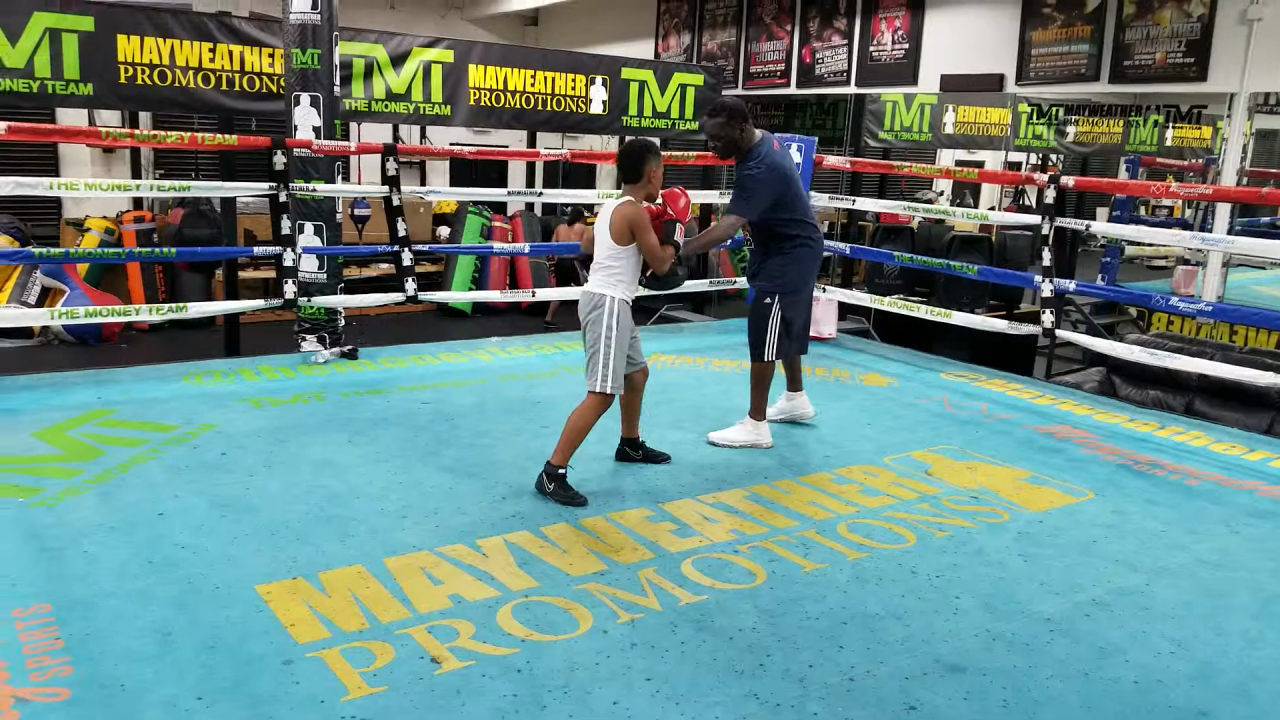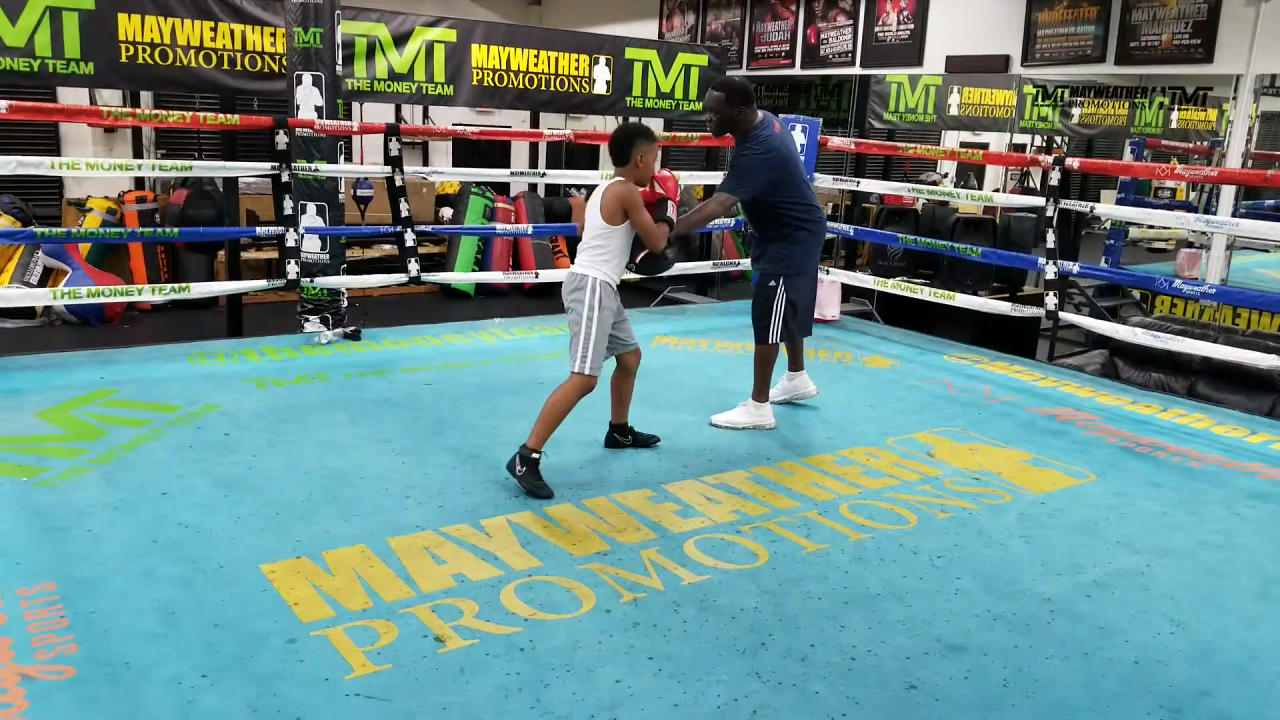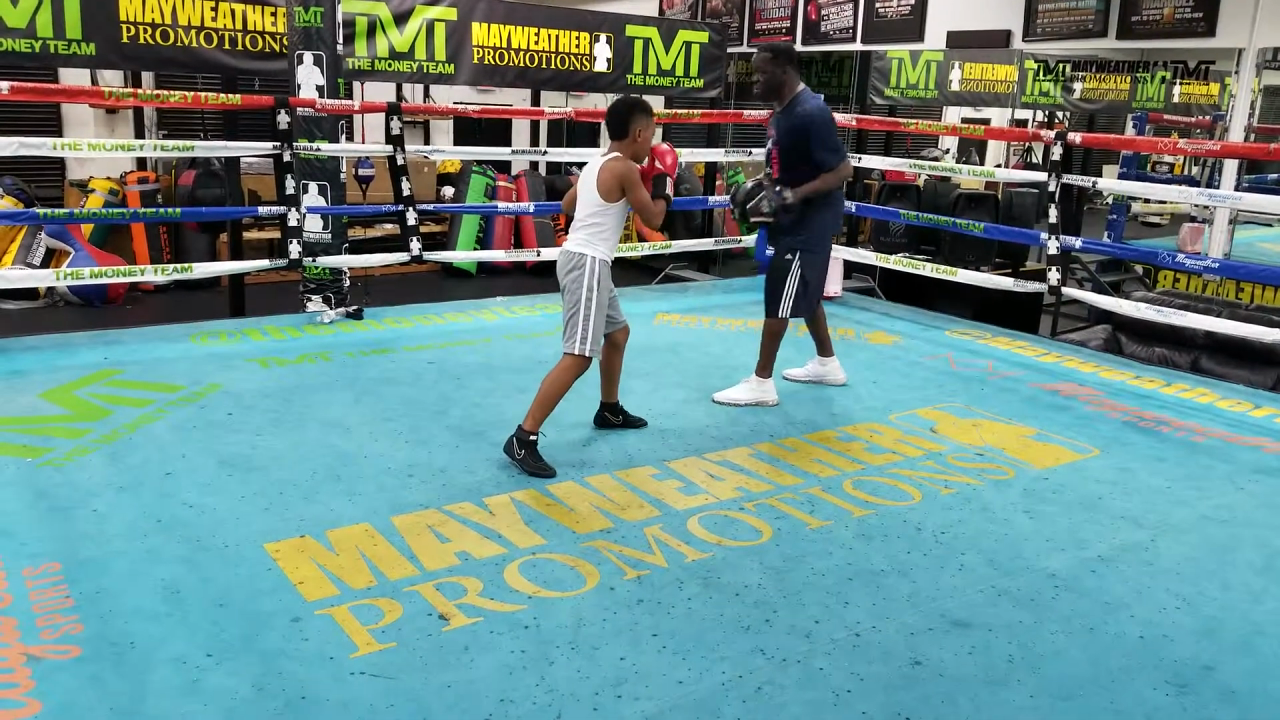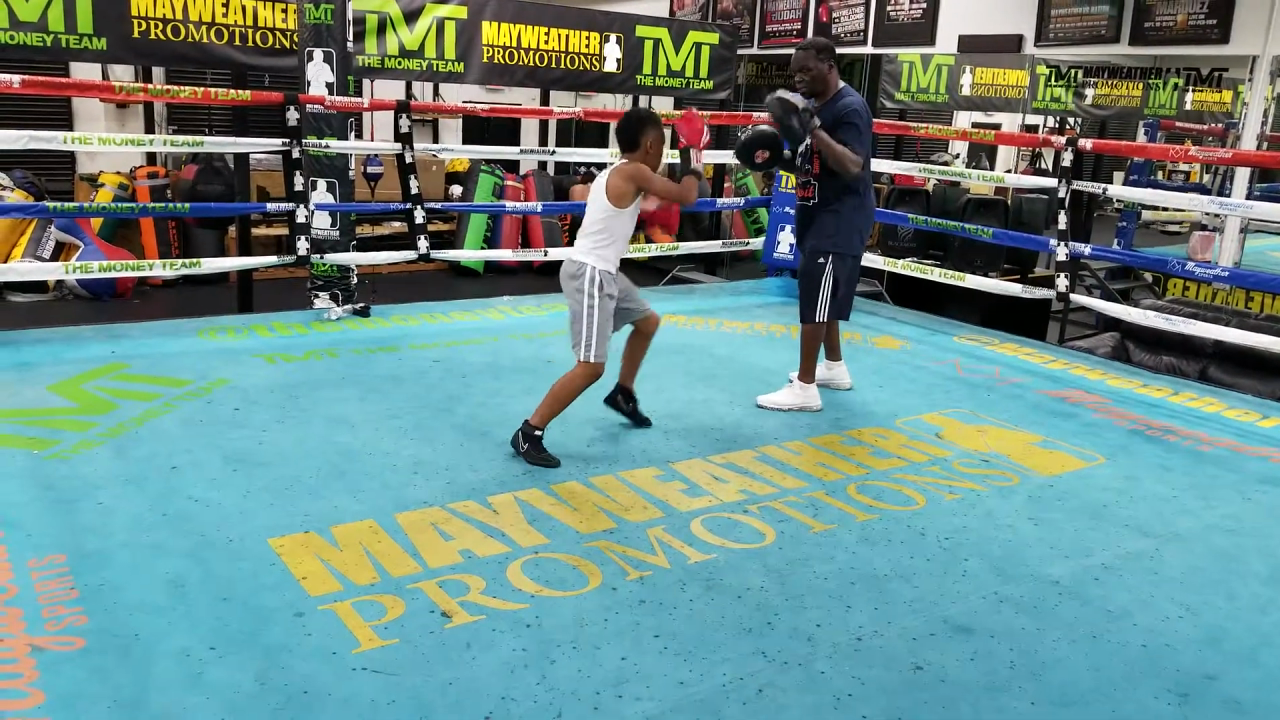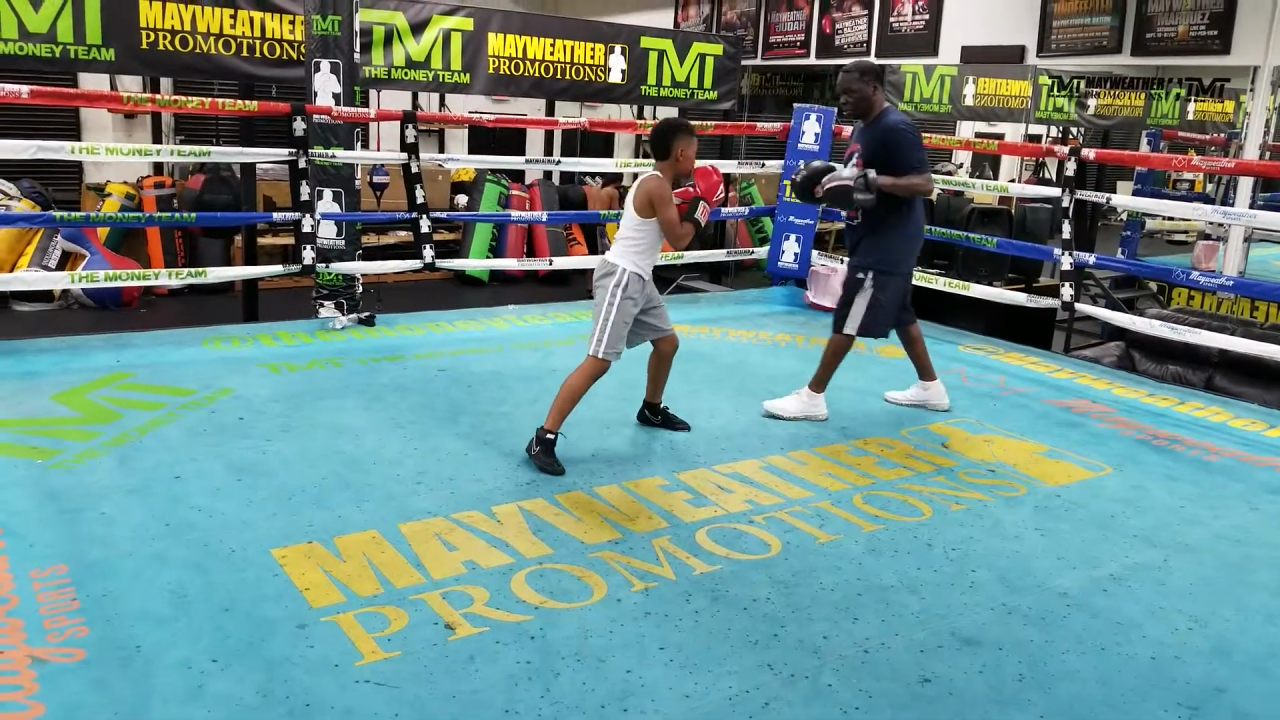
dt=0.7s
person 1, frame 1
left shoulder: (613, 206)
right shoulder: (635, 212)
left elbow: (587, 243)
right elbow: (661, 265)
right wrist: (675, 224)
left hip: (609, 302)
right hip: (608, 304)
left knee: (637, 374)
right knee: (602, 394)
left ankle: (631, 445)
right ankle: (552, 474)
person 1, frame 2
left shoulder: (605, 190)
right shoulder: (627, 192)
left elbow: (584, 228)
right elbow: (656, 243)
right wrist: (666, 204)
left hip: (601, 287)
right hip: (591, 287)
left knee: (630, 355)
right knee: (584, 377)
left ankle: (620, 431)
right ankle: (526, 457)
person 1, frame 3
left shoulder: (596, 165)
right shoulder: (625, 168)
left elbow: (566, 205)
right elbow: (653, 219)
right wrist: (664, 179)
left hip: (585, 260)
right hip: (588, 263)
left knee: (618, 334)
right knee: (578, 356)
left ankle: (610, 410)
right ankle: (523, 439)
person 1, frame 4
left shoulder: (613, 174)
right shoulder: (635, 173)
right elbow: (686, 197)
left wrist: (647, 210)
right wrist: (693, 149)
left hip: (603, 271)
right hip: (590, 273)
left knee: (648, 322)
right knee: (591, 366)
left ankle: (622, 394)
right ankle: (529, 433)
person 1, frame 5
left shoulder: (653, 182)
right shoulder: (658, 187)
right elbow: (679, 241)
left wrist: (681, 203)
right wrist: (703, 203)
left hip: (638, 278)
right hip: (621, 277)
left knee: (667, 343)
right knee: (598, 361)
left ankle: (652, 410)
right ankle: (543, 440)
person 2, frame 1
left shoulder: (760, 168)
right shoulder: (763, 141)
left elbow: (728, 226)
left wrist: (681, 251)
left hip: (790, 253)
right hip: (788, 248)
left knee: (763, 334)
right knee: (784, 327)
left ankle: (755, 425)
right ankle: (795, 399)
person 2, frame 2
left shoulder: (760, 150)
right shoulder: (764, 121)
left elbow: (718, 204)
left wrist: (668, 231)
left hip: (792, 237)
right hip: (790, 231)
left knee: (768, 316)
right knee: (786, 310)
left ankle: (758, 407)
right ankle: (797, 379)
person 2, frame 3
left shoulder: (810, 113)
right shoulder: (782, 109)
left elbow: (842, 171)
left wrist: (792, 197)
left hip: (812, 218)
right hip: (797, 217)
left knee: (780, 297)
right knee: (804, 291)
left ankle: (761, 383)
right ankle: (827, 363)
person 2, frame 4
left shoulder: (850, 108)
right shoulder: (810, 105)
left elbow: (852, 166)
left wrist: (813, 127)
left hip: (842, 217)
right hip: (816, 215)
left knee: (815, 298)
right knee: (823, 296)
left ankle: (805, 388)
right ankle: (834, 367)
person 2, frame 5
left shoulder: (897, 128)
right shoulder: (863, 128)
left elbow: (924, 185)
left wrist: (872, 180)
right wrist: (830, 186)
left hip: (891, 236)
right hip: (874, 234)
left knee: (851, 315)
right knee: (896, 310)
left ankle: (812, 397)
right ankle: (931, 387)
